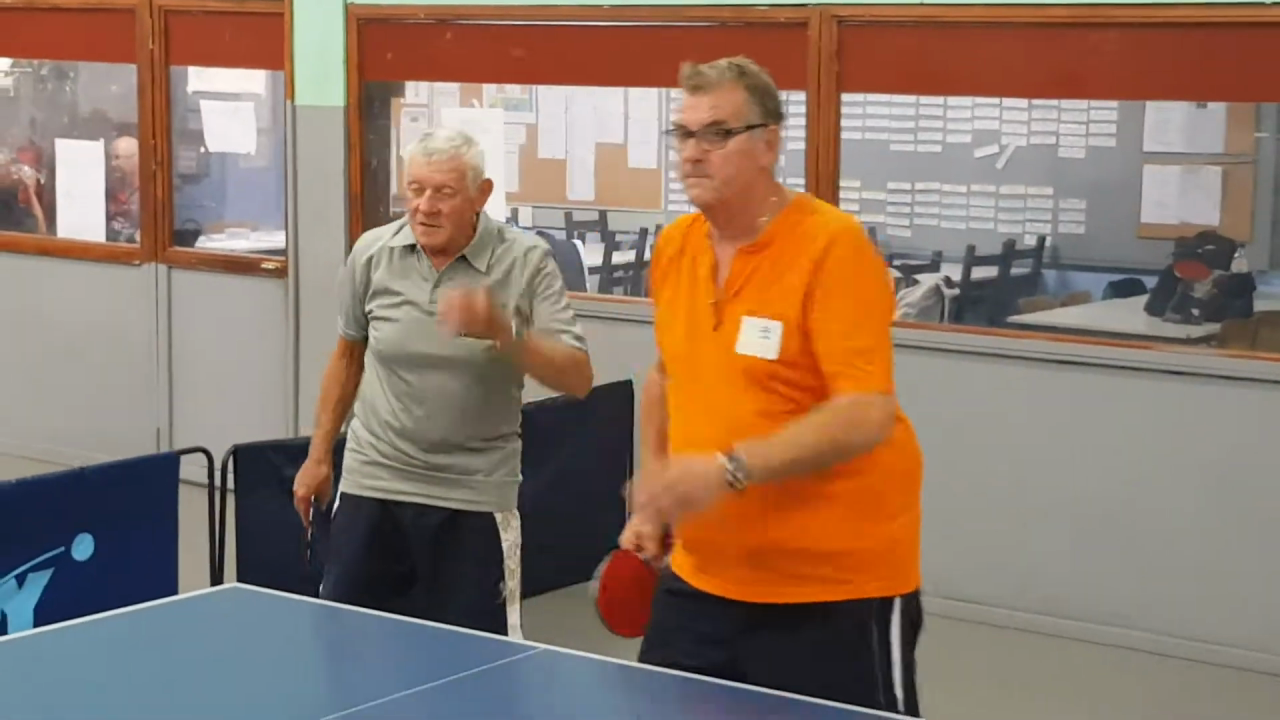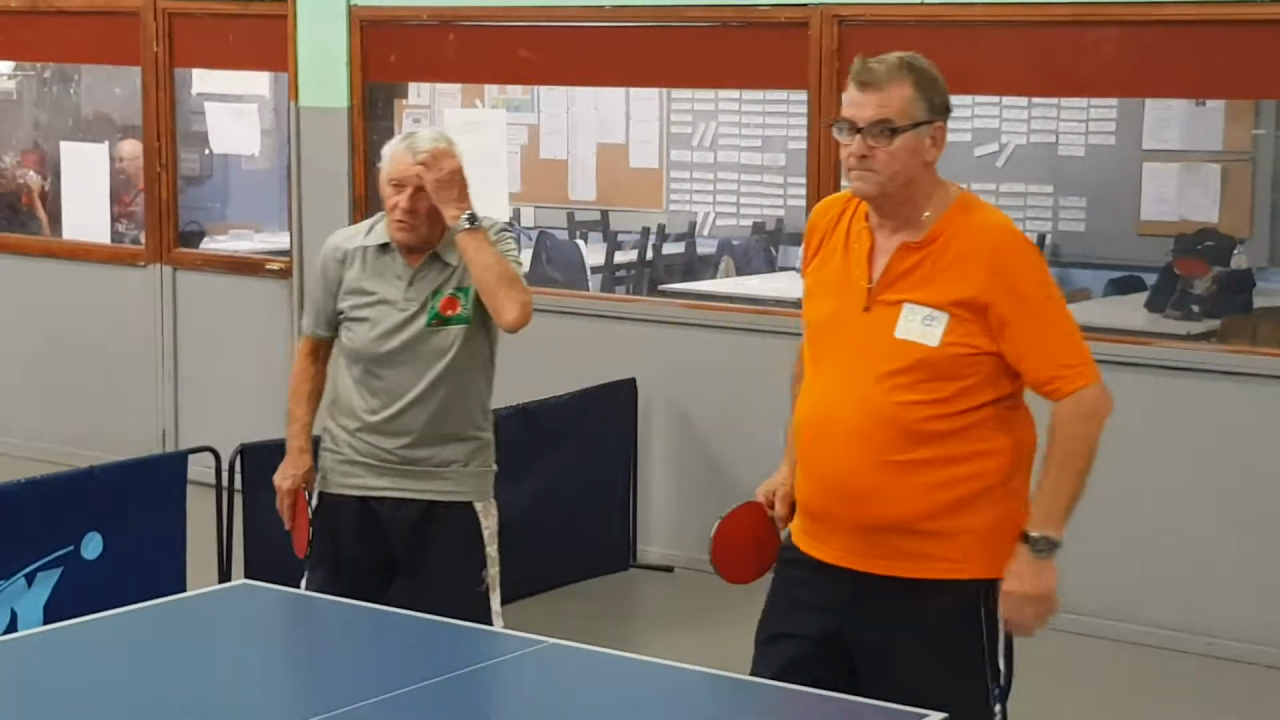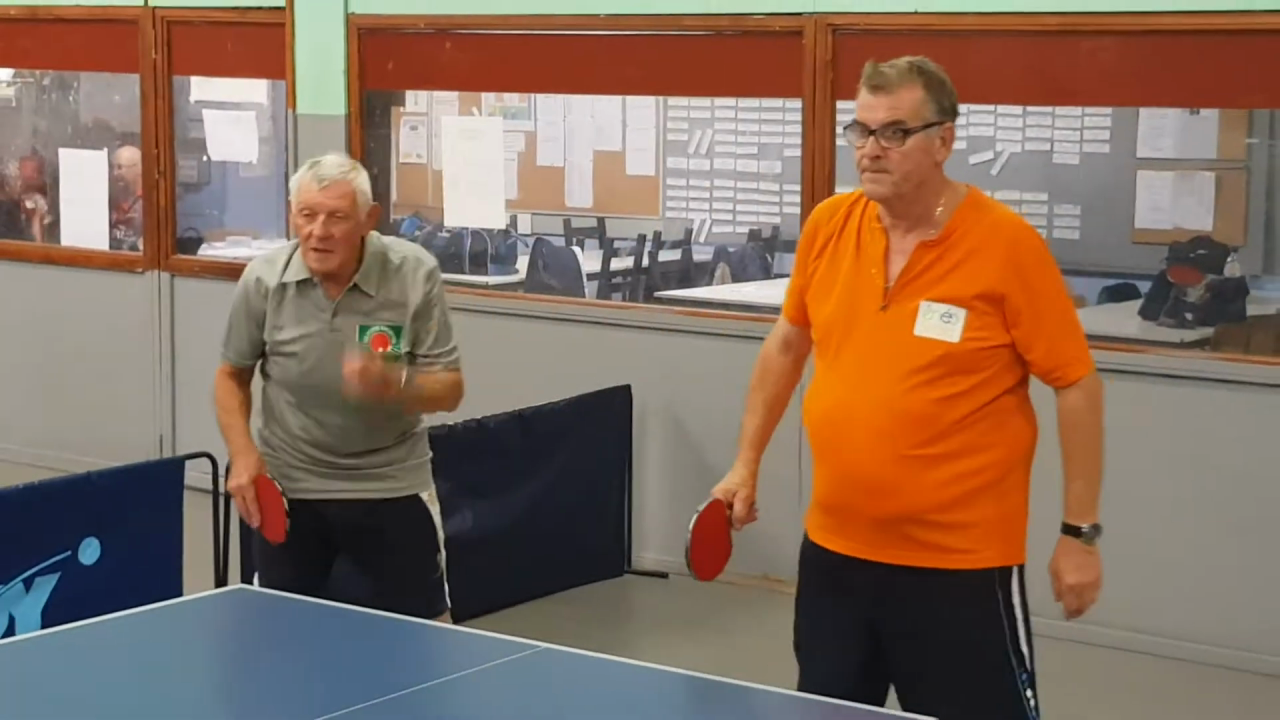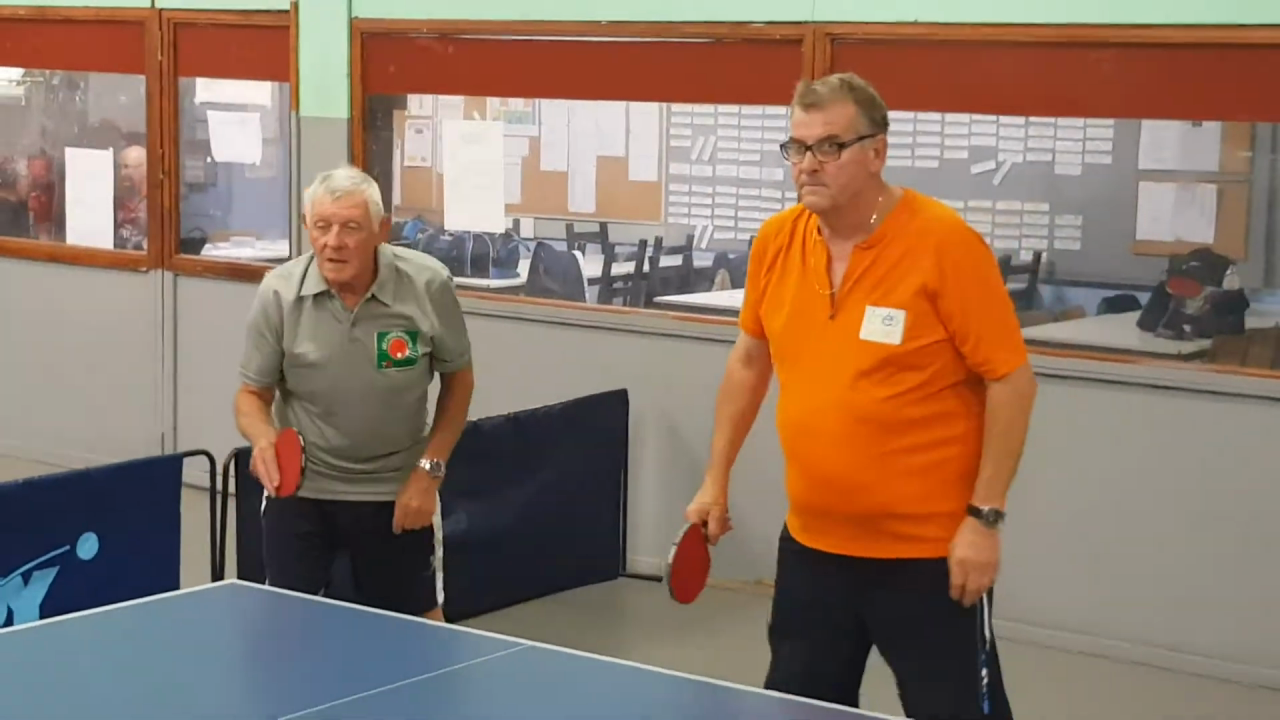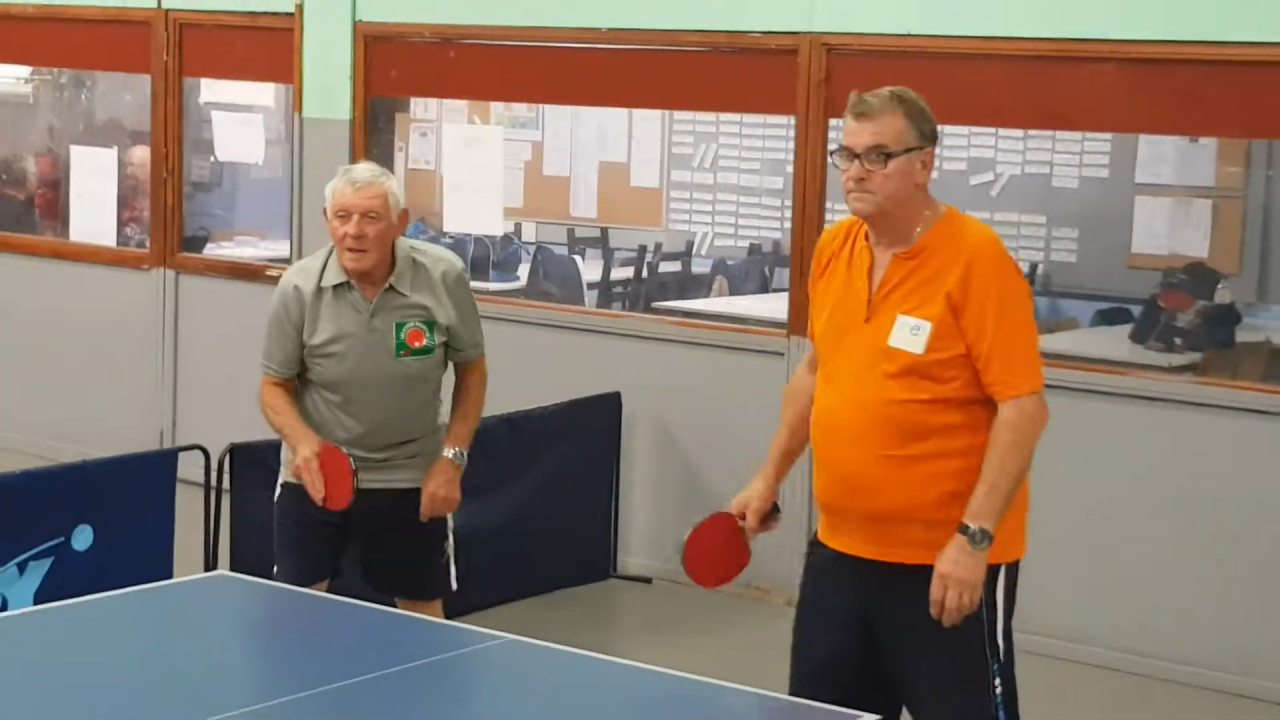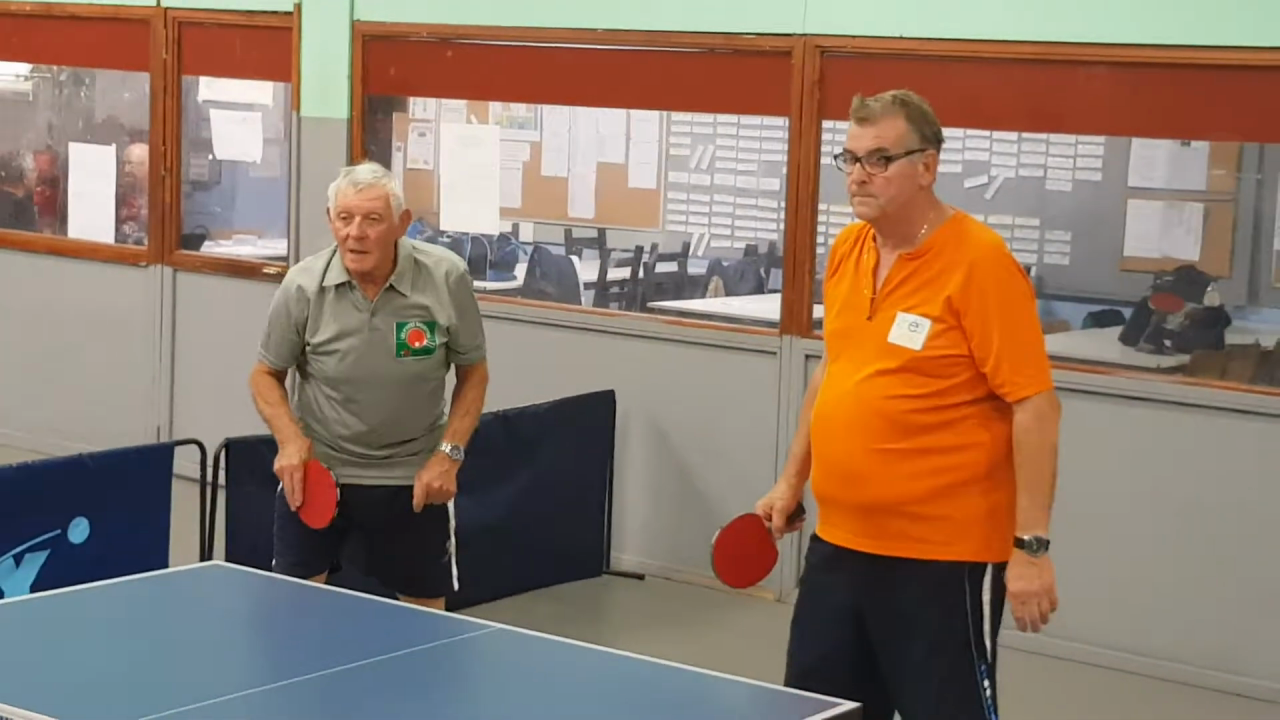
dt=0.4s
person 1, frame 1
left shoulder: (832, 247)
right shoulder: (674, 247)
left elbow: (867, 416)
left wrist: (728, 471)
right wrist: (652, 501)
left hip: (838, 590)
right hip: (703, 581)
person 1, frame 2
left shoulder: (993, 248)
right shoulder: (825, 224)
left elbow: (1083, 398)
left wrist: (1038, 544)
right wrist: (793, 463)
left hip: (944, 576)
right hip: (815, 554)
person 1, frame 3
left shoulder: (1006, 244)
right shoulder: (827, 225)
left elbow: (1078, 386)
right elbow: (786, 346)
left wrist: (1079, 532)
right wrist: (747, 462)
left hip: (958, 561)
right hip: (834, 546)
person 1, frame 4
left shoulder: (943, 241)
right shoulder: (775, 240)
left elbow: (1011, 381)
right elbow: (749, 360)
left wrist: (984, 516)
right wrist: (716, 478)
left hip: (928, 547)
right hip: (812, 543)
person 1, frame 5
left shoulder: (977, 258)
right shoulder: (833, 247)
left elbow: (1024, 407)
left wrist: (974, 537)
right wrist: (769, 477)
left hip: (947, 558)
right hip: (840, 548)
person 1, frame 6
left shoulder: (980, 261)
right shoulder: (846, 248)
left elbow: (1035, 407)
left wrist: (1031, 545)
right wrist: (792, 479)
left hip: (942, 555)
right hip: (838, 543)
person 2, frame 1
left shoulder: (526, 261)
right shoulder: (372, 254)
left elbow: (577, 378)
left wrist: (501, 331)
right wrist: (319, 453)
left hip: (474, 500)
right hip: (372, 487)
person 2, frame 2
left shoulder: (487, 242)
right shoulder: (343, 252)
left elbow: (514, 313)
right elbow: (313, 352)
left wrist: (460, 217)
right wrist: (298, 448)
left hip: (450, 490)
right hip: (348, 483)
person 2, frame 3
left shoulder: (414, 274)
right shoulder: (262, 280)
left elbow: (449, 389)
right elbow: (232, 375)
left wrist: (394, 384)
right wrist: (242, 453)
left hip: (392, 484)
right hip: (290, 486)
person 2, frame 4
left shoulder: (429, 285)
right shoulder: (278, 293)
left elbow: (458, 380)
right elbow: (252, 394)
left wrist: (428, 471)
right wrist: (264, 437)
left hip: (398, 488)
right hip: (300, 486)
person 2, frame 5
left shoulder: (444, 277)
right shoulder: (299, 287)
left elbow: (471, 371)
right elbow: (276, 386)
left wrist: (452, 458)
right wrist: (302, 442)
left hip: (411, 478)
right hip: (316, 474)
left knee: (423, 616)
person 2, frame 6
left shoulder: (447, 278)
right shoulder: (303, 285)
left elbow: (473, 373)
right elbow: (266, 374)
left wrist: (449, 453)
right wrist: (289, 439)
left hip: (412, 475)
right hip: (318, 469)
left knee: (426, 611)
